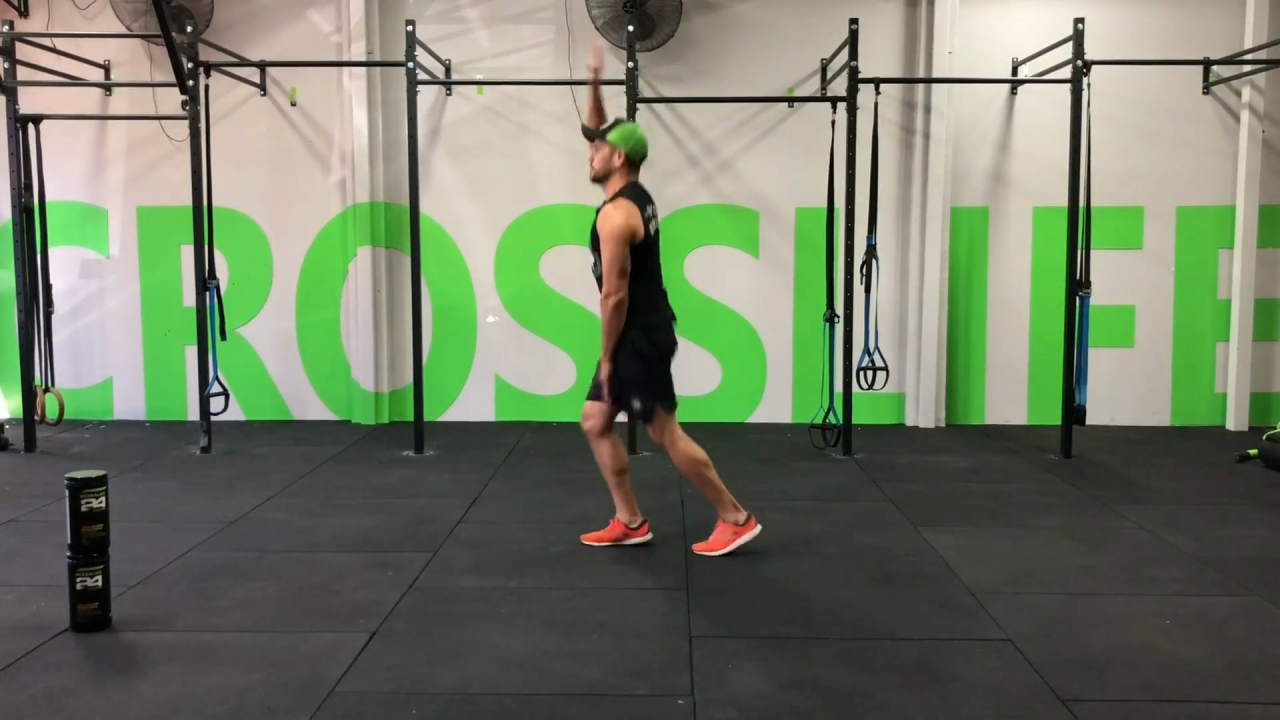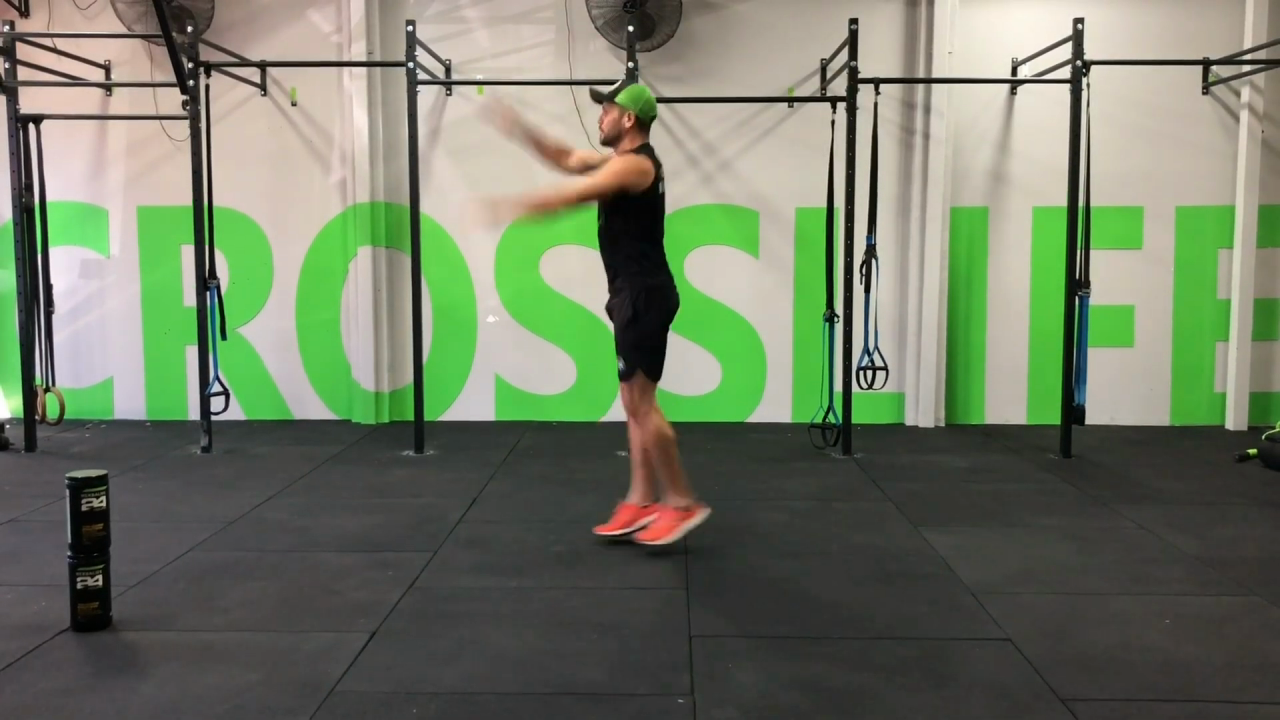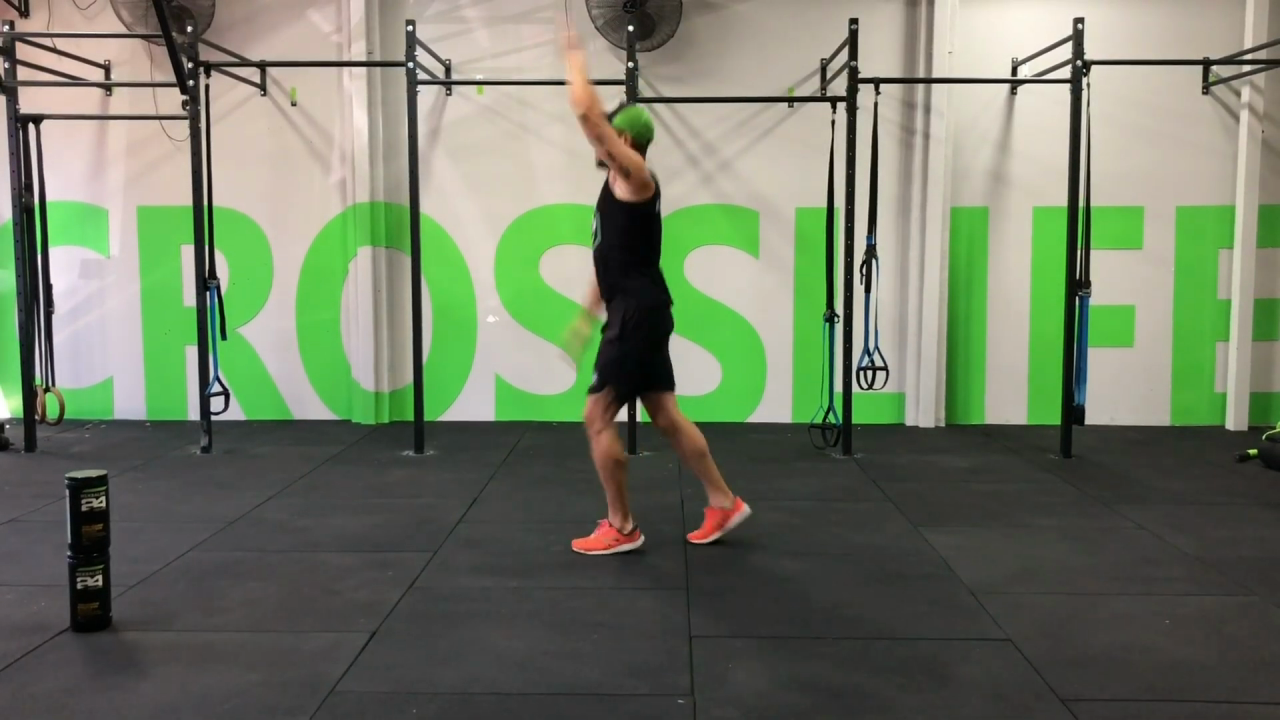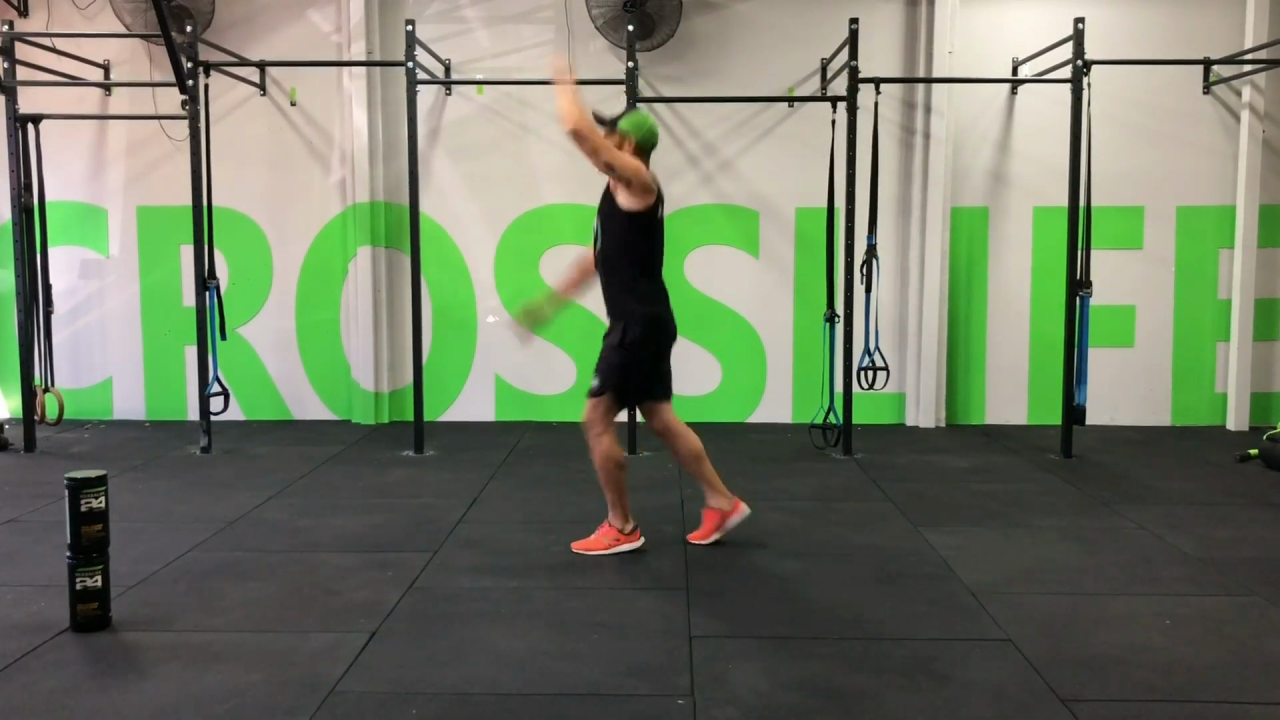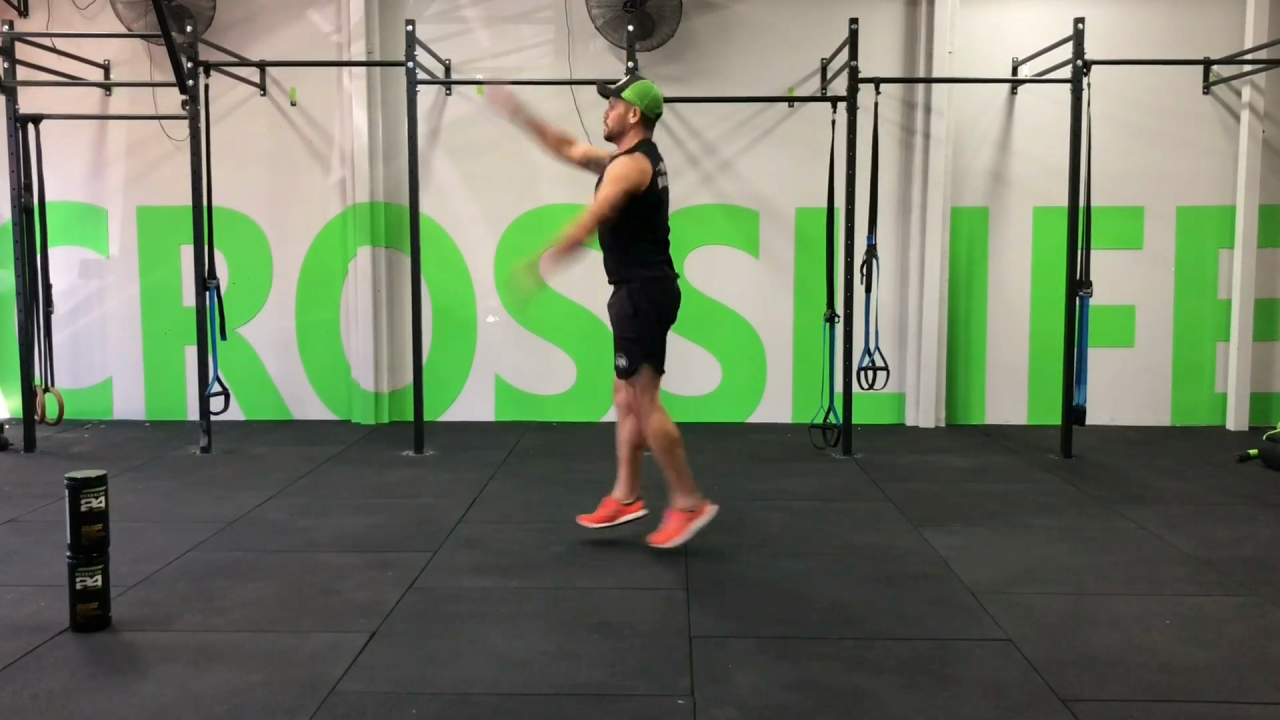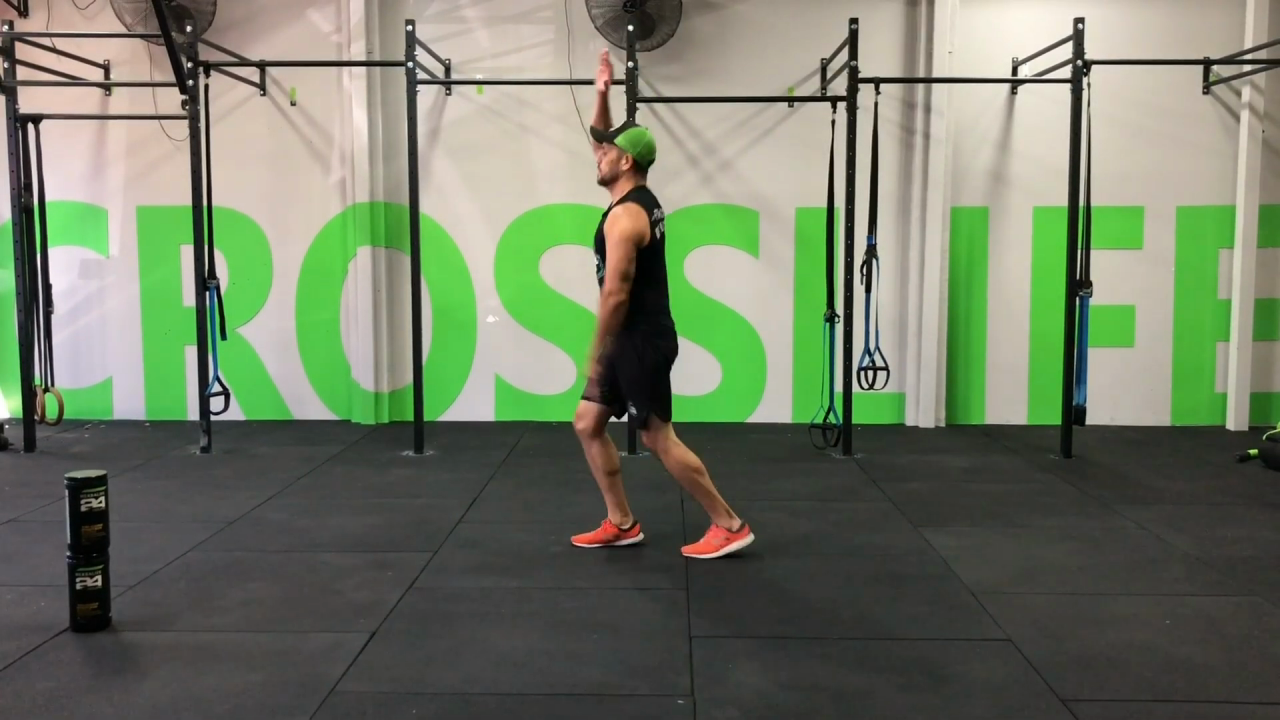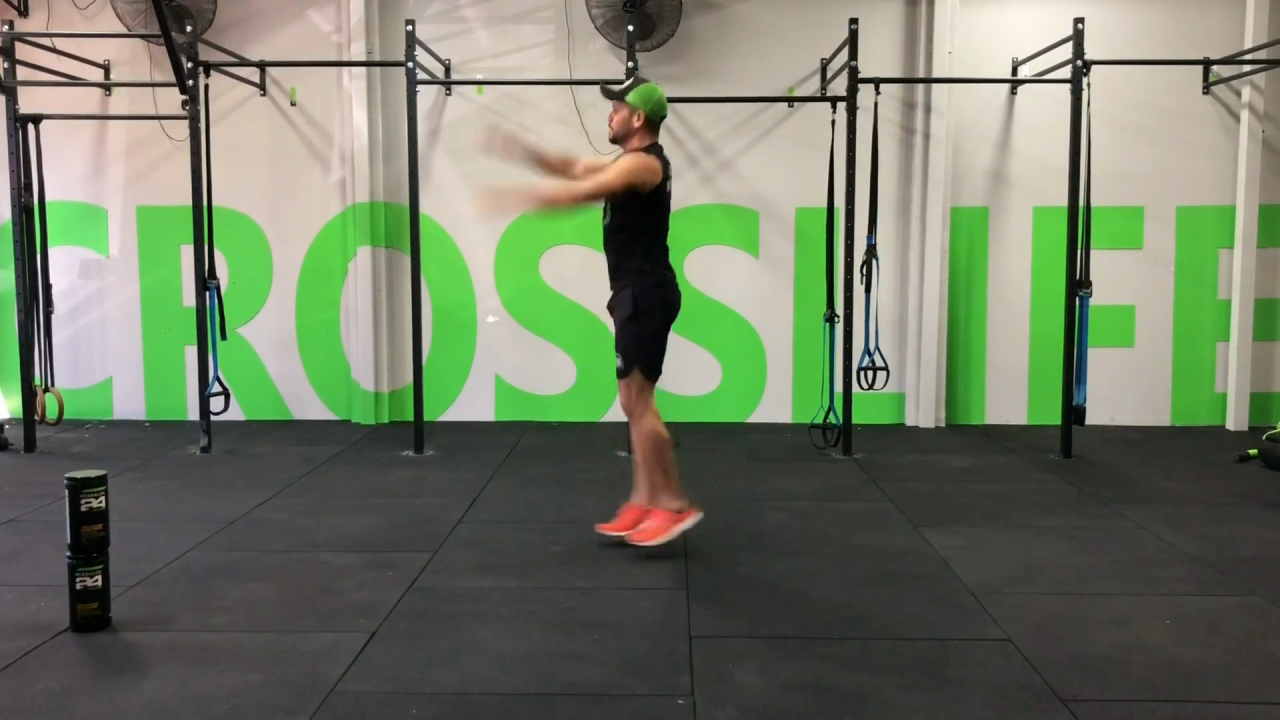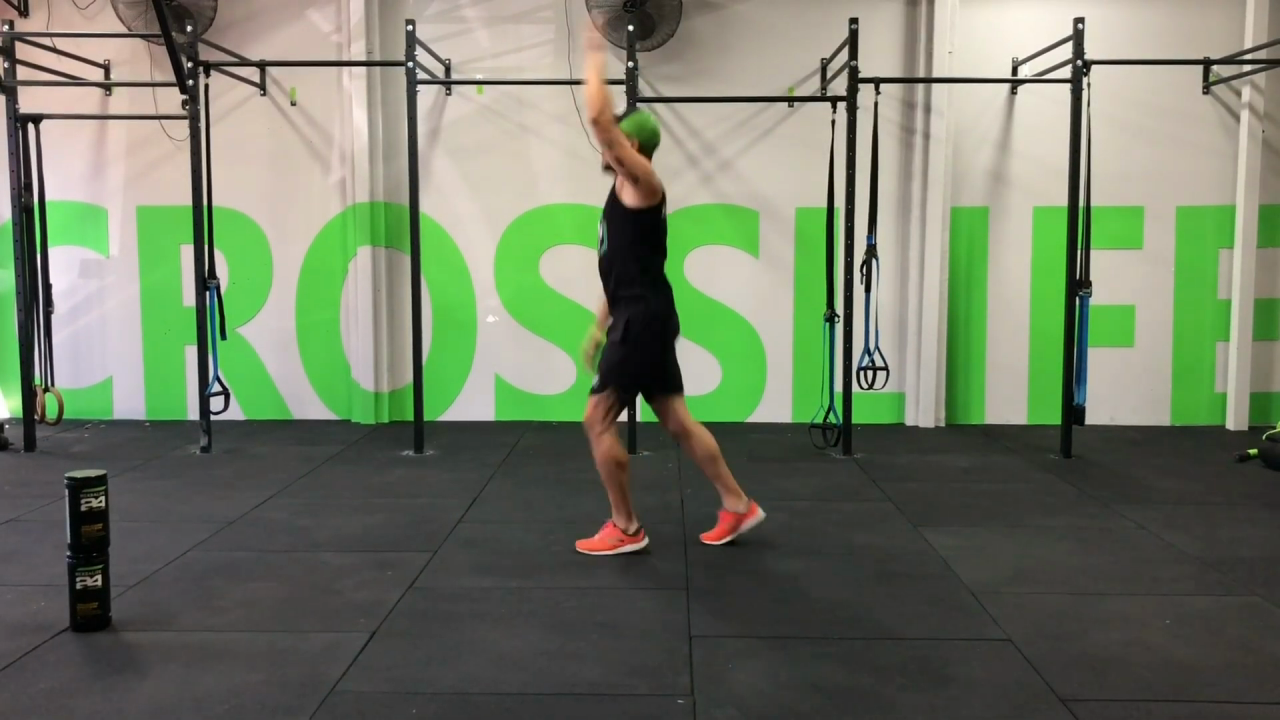
dt=0.2s
person 1, frame 1
left shoulder: (616, 214)
right shoulder: (630, 192)
left elbow: (613, 292)
right elbow: (599, 134)
left wrist: (606, 357)
right wrist: (594, 82)
left hip: (642, 337)
right hip: (634, 334)
left knee: (665, 436)
right knee: (595, 424)
left ankle: (735, 519)
right ankle: (628, 521)
person 1, frame 2
left shoulder: (635, 164)
right shoulder: (621, 163)
left elbow: (570, 196)
right elbow: (563, 162)
left wrist: (512, 206)
right wrist: (517, 126)
left hip: (644, 298)
right hip: (634, 297)
left knee: (639, 401)
right knee: (636, 402)
left ankle: (677, 504)
right ankle: (643, 500)
person 1, frame 3
left shoulder: (634, 175)
right shoulder: (619, 191)
left elbow: (588, 115)
right elbow: (607, 264)
left wrist: (574, 61)
right wrist: (583, 319)
left hip: (638, 319)
right hip: (634, 317)
left knee: (597, 418)
right knee: (666, 416)
left ankle: (621, 527)
right ankle: (725, 505)
person 1, frame 4
left shoulder: (637, 182)
right shoulder: (626, 195)
left elbow: (577, 129)
right elbow: (595, 260)
left wrist: (565, 83)
right wrist: (548, 304)
left hip: (638, 328)
right hip: (638, 323)
left knee: (597, 423)
right knee: (663, 422)
left ankle: (622, 526)
right ankle: (721, 505)
person 1, frame 5
left shoulder: (630, 164)
right shoulder: (635, 157)
left elbow: (586, 225)
right elbow: (572, 145)
left wrist: (539, 264)
right wrist: (518, 112)
left hip: (646, 295)
right hip: (638, 292)
left knee: (642, 402)
right knee: (629, 398)
left ankle: (688, 502)
right ankle: (626, 496)
person 1, frame 6
left shoulder: (624, 216)
right shoulder: (638, 200)
left elbow: (614, 294)
right elbow: (602, 139)
left wrist: (596, 357)
right wrist: (602, 91)
left hip: (640, 344)
right hip: (633, 342)
left knee: (662, 443)
right knee: (587, 425)
left ankle: (728, 526)
right ankle: (621, 522)
person 1, frame 7
left shoulder: (643, 163)
right shoulder: (629, 161)
left elbow: (576, 193)
right elbow: (569, 166)
left wrist: (516, 198)
right wrist: (516, 148)
left hip: (646, 297)
right hip: (636, 296)
left knee: (636, 403)
right knee: (635, 402)
left ankle: (669, 504)
right ankle: (644, 500)
person 1, frame 8
left shoulder: (640, 184)
right shoulder: (627, 196)
left elbow: (598, 118)
left wrist: (594, 58)
right wrist: (599, 328)
left hip: (642, 325)
right hip: (643, 322)
left knee: (598, 422)
right knee: (677, 420)
left ankle: (626, 528)
right ankle: (739, 510)
